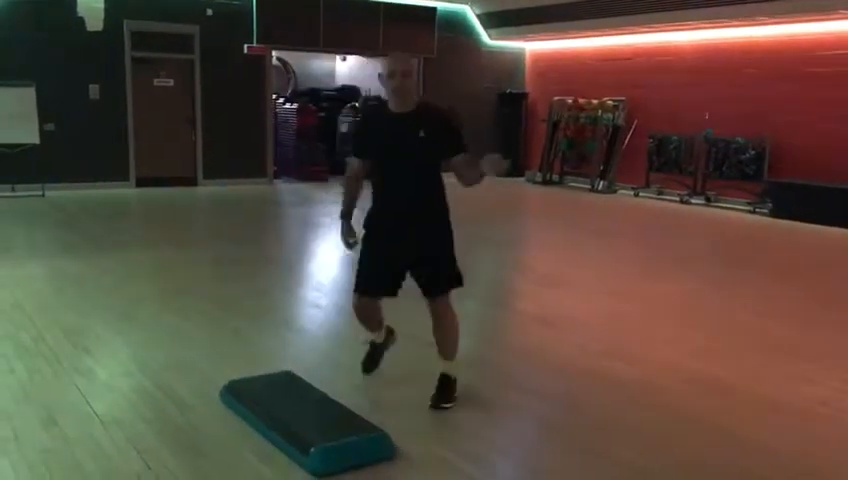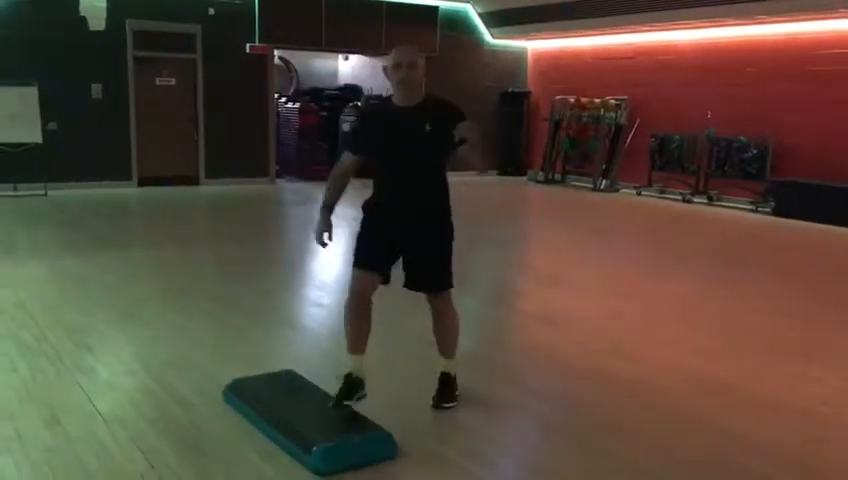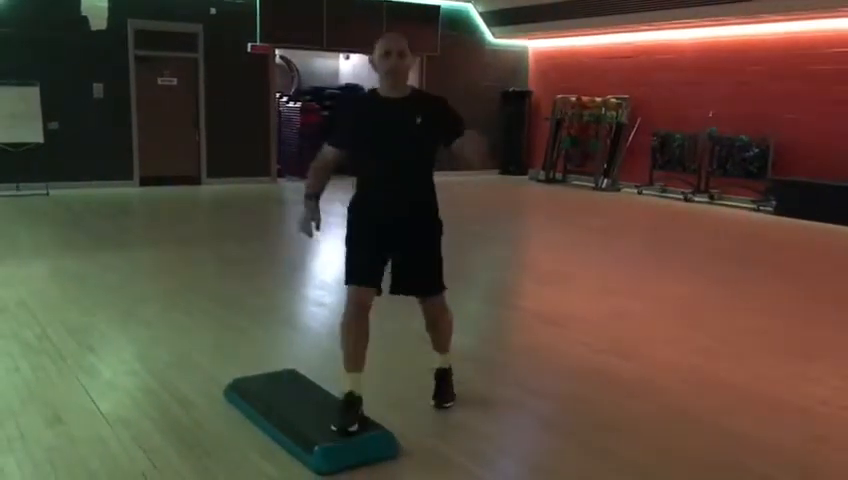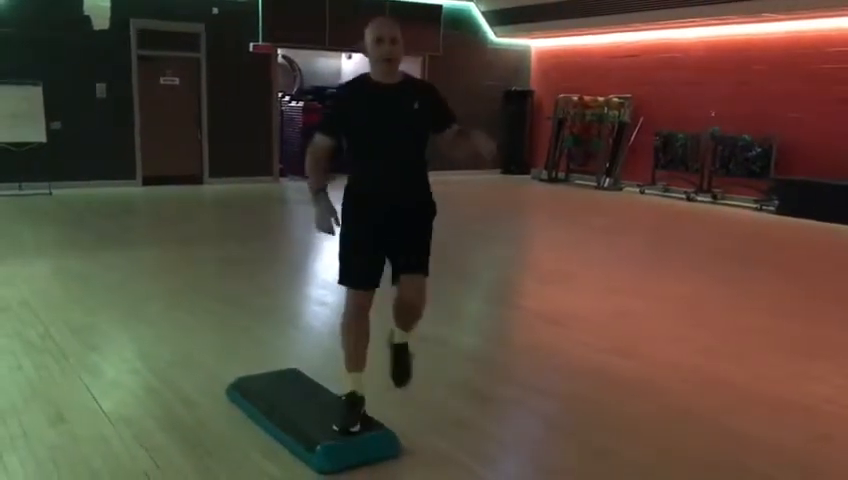
dt=0.2s
person 1, frame 1
left shoulder: (438, 120)
right shoulder: (369, 122)
left elbow: (464, 174)
right elbow: (355, 173)
left wrist: (485, 167)
right wrist: (346, 218)
left hip: (430, 224)
right hip: (384, 222)
left knee: (438, 302)
right knee: (363, 302)
left ankle: (448, 376)
right ankle: (380, 335)
person 1, frame 2
left shoulder: (444, 113)
right shoulder: (373, 117)
left elbow: (474, 161)
right elbow: (346, 166)
left wrist: (470, 140)
right wrist: (325, 211)
left hip: (431, 220)
right hip: (382, 214)
left knee: (440, 298)
right knee: (360, 288)
left ankle: (448, 376)
right ankle: (354, 377)
person 1, frame 3
left shoulder: (433, 108)
right shoulder: (357, 109)
left elbow: (463, 150)
right elbow: (326, 159)
left wrist: (474, 148)
right wrist: (310, 200)
left hip: (419, 219)
right hip: (368, 217)
left knee: (433, 301)
right knee: (358, 301)
left ankle: (443, 369)
right ankle: (353, 395)
person 1, frame 4
left shoulder: (423, 94)
right shoulder: (348, 95)
left elbow: (451, 141)
right elbow: (317, 152)
left wrist: (475, 141)
right wrist: (320, 198)
left hip: (413, 208)
right hip: (362, 209)
left knee: (412, 292)
right knee: (358, 299)
left ankle: (400, 341)
right ankle: (354, 395)
